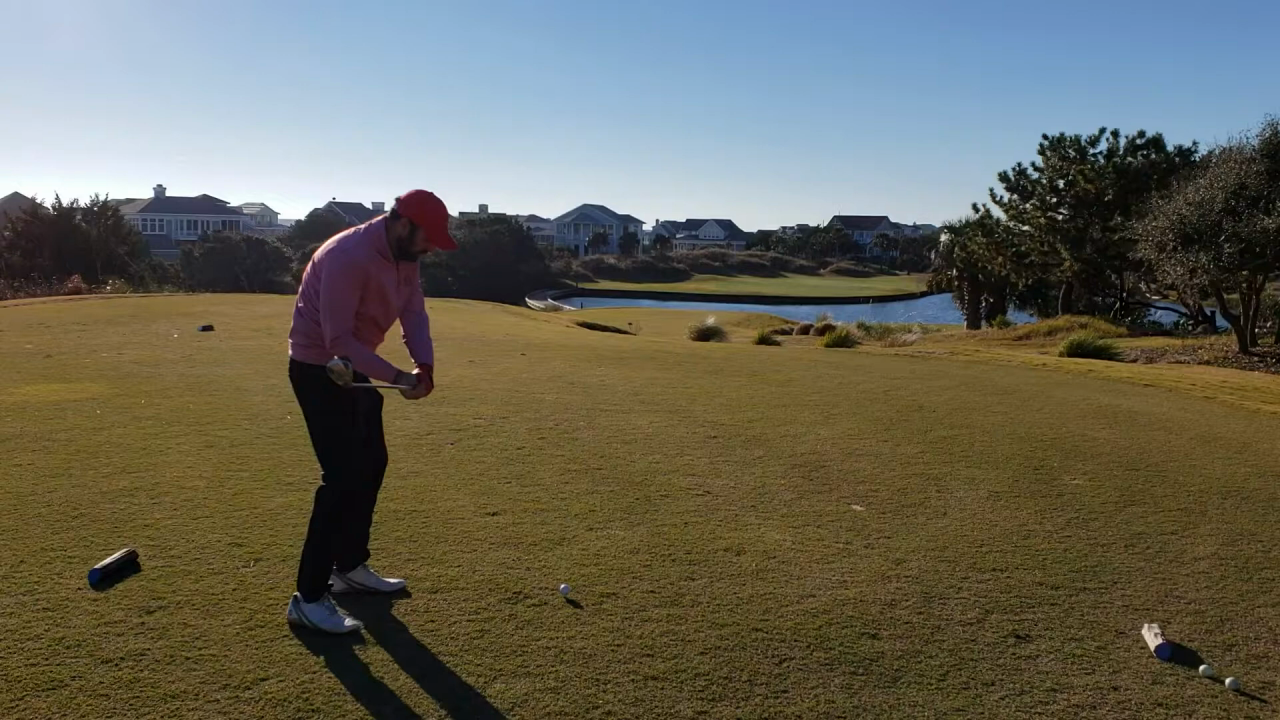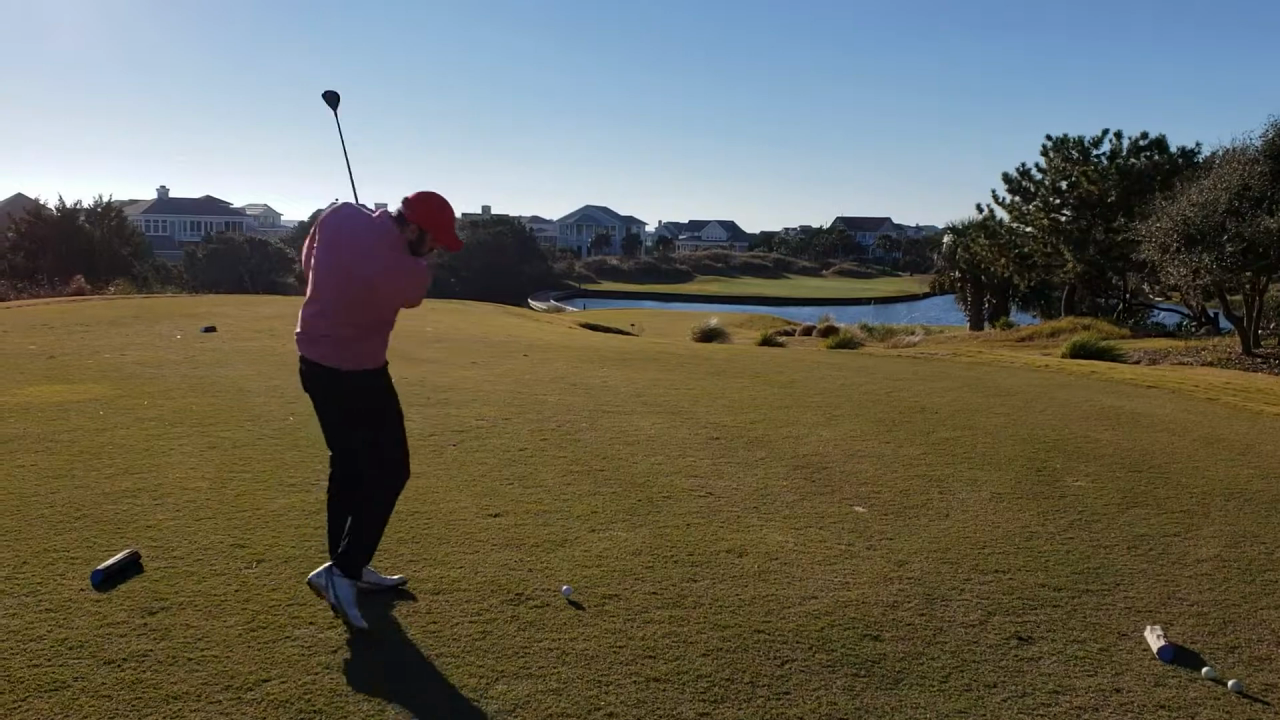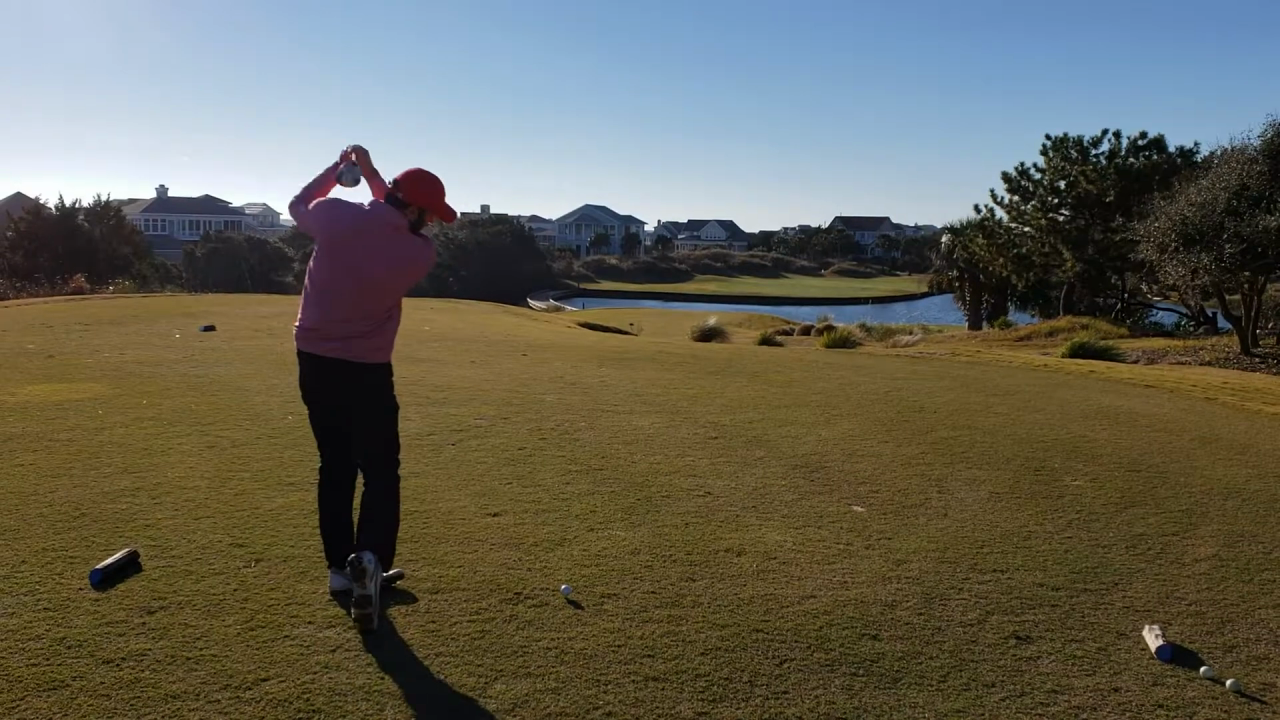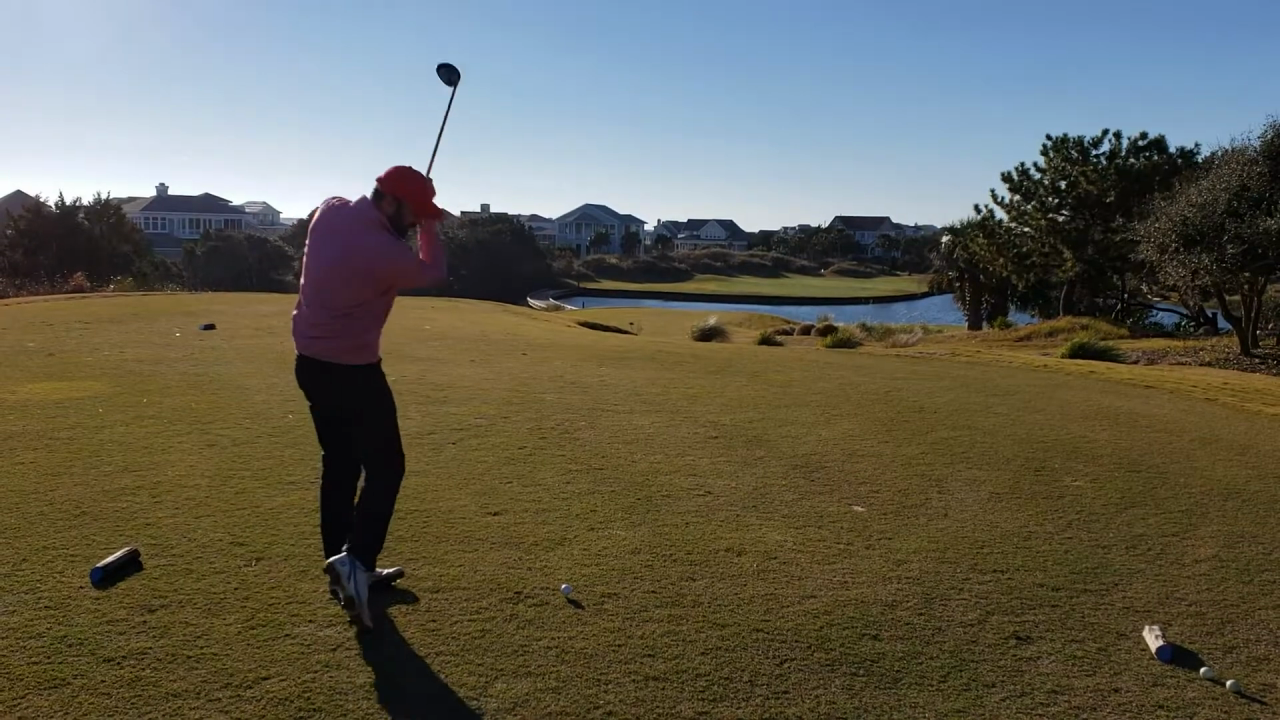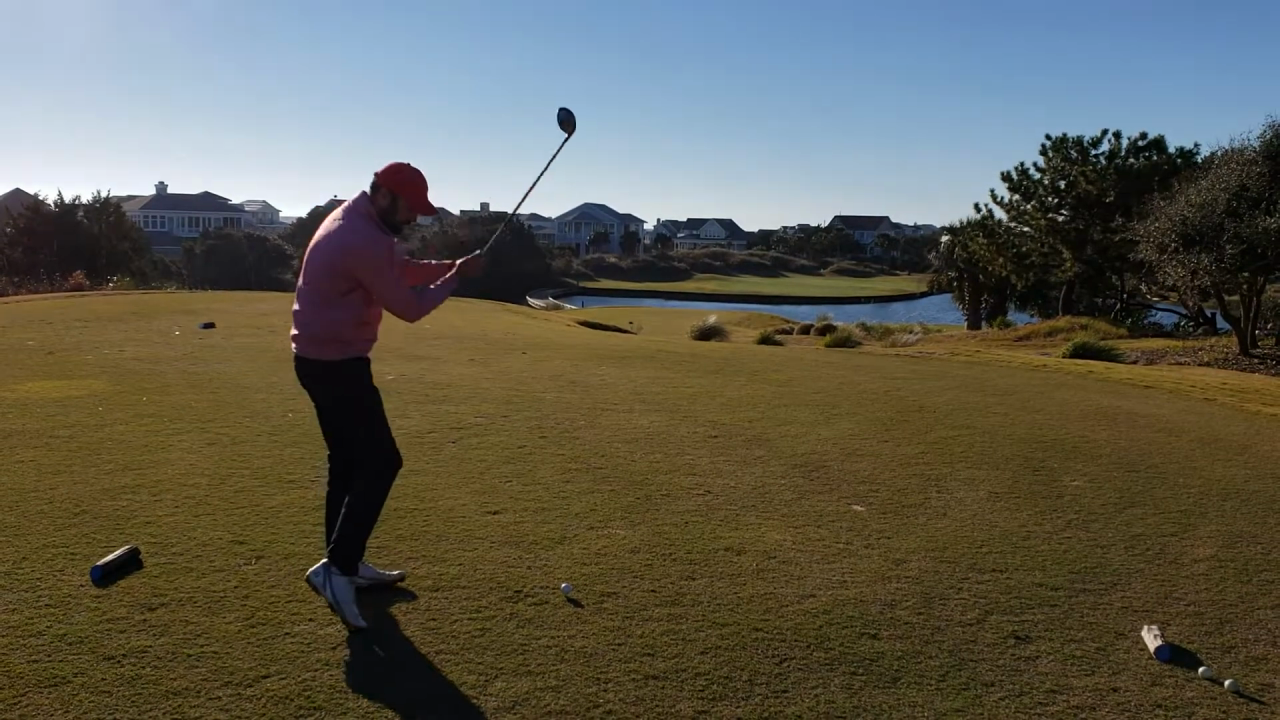
dt=0.3s
person 1, frame 1
left shoulder: (400, 252)
right shoulder: (349, 259)
left elbow: (414, 314)
right elbow: (339, 340)
left wrist: (423, 365)
right wrist: (397, 375)
left hip: (359, 370)
right hip: (322, 371)
left knee: (369, 468)
right knee: (345, 477)
left ankle: (349, 566)
right ankle: (309, 596)
person 1, frame 2
left shoulder: (339, 218)
right shoulder: (412, 273)
left elbow: (310, 264)
left hip: (315, 364)
right hip: (359, 375)
left knee: (348, 463)
right knee: (390, 470)
left ankle: (349, 567)
right ankle: (342, 570)
person 1, frame 3
left shoulder: (334, 215)
right shoulder: (420, 252)
left elbow: (298, 206)
left wrist: (341, 165)
right wrist: (369, 172)
left hip: (314, 362)
right hip: (366, 371)
left knee: (335, 466)
right knee: (380, 471)
left ankle: (342, 567)
right ankle: (370, 557)
person 1, frame 4
left shoulder: (329, 213)
right shoulder: (390, 255)
right elbow: (434, 271)
left wrist: (400, 187)
right wrist: (428, 226)
left hip: (311, 361)
right hip: (354, 371)
left knee: (339, 464)
right knee: (385, 467)
left ankle: (344, 564)
right ankle: (355, 559)
person 1, frame 5
left shoulder: (359, 224)
right shoulder: (363, 240)
left elbow: (401, 272)
right elbow: (408, 307)
left wrist: (451, 269)
right wrist: (455, 279)
left hip: (326, 358)
right hip: (334, 363)
left knee: (349, 461)
right knee: (381, 462)
left ankle: (345, 563)
right ankle: (336, 568)
